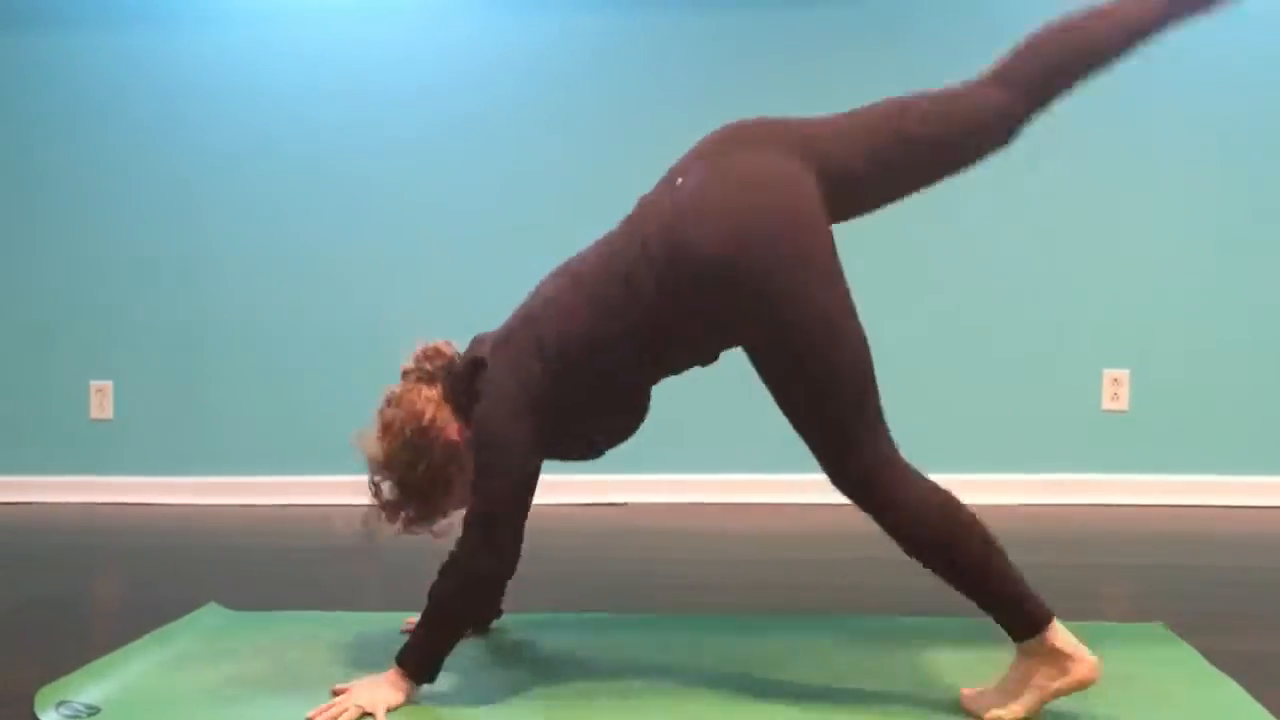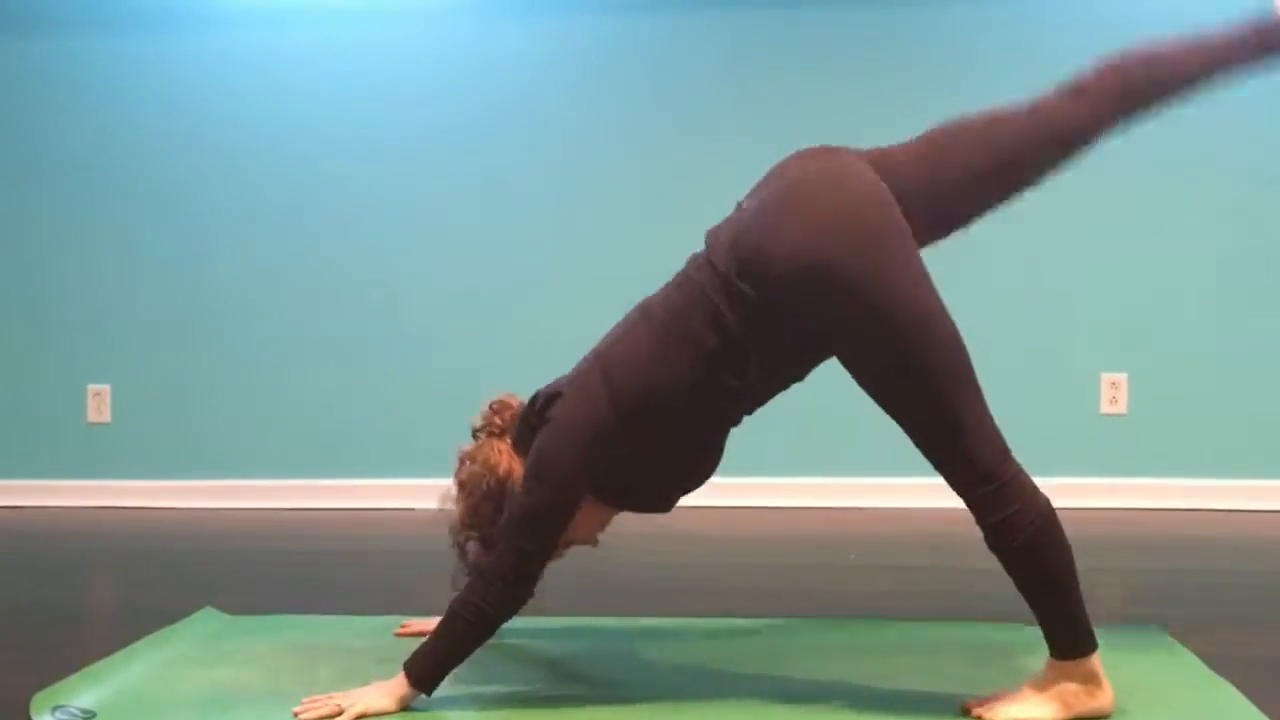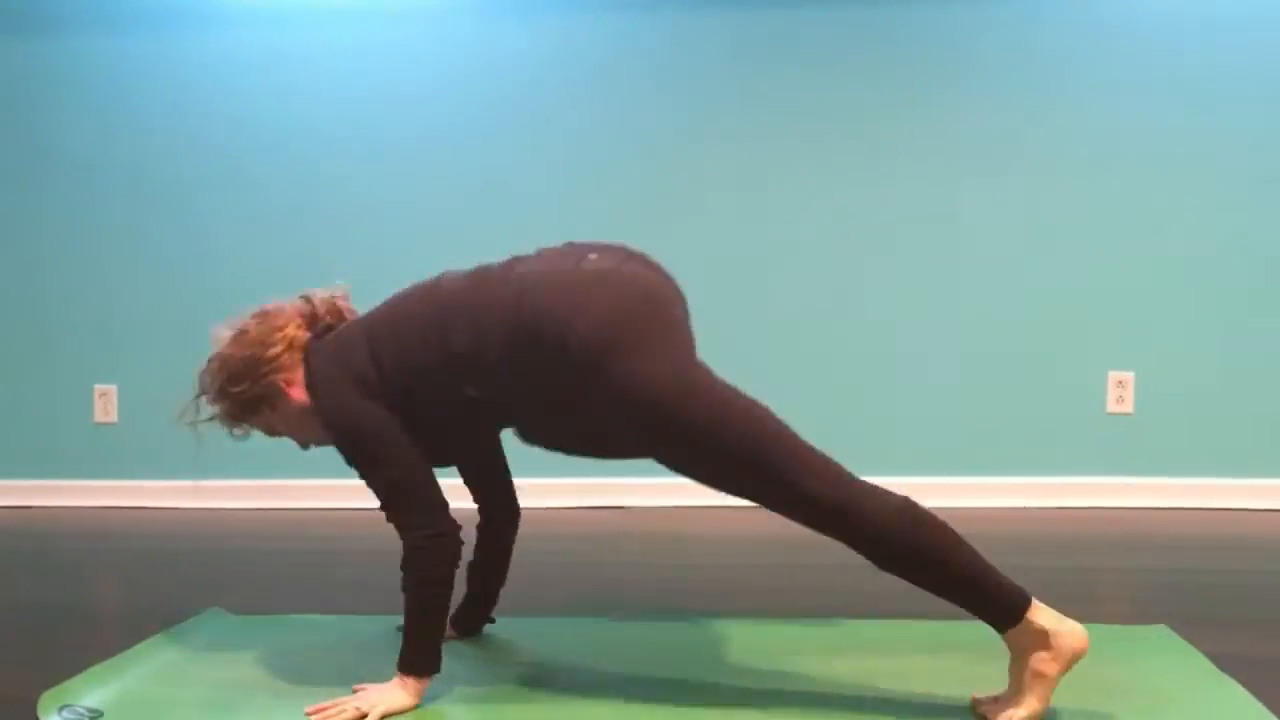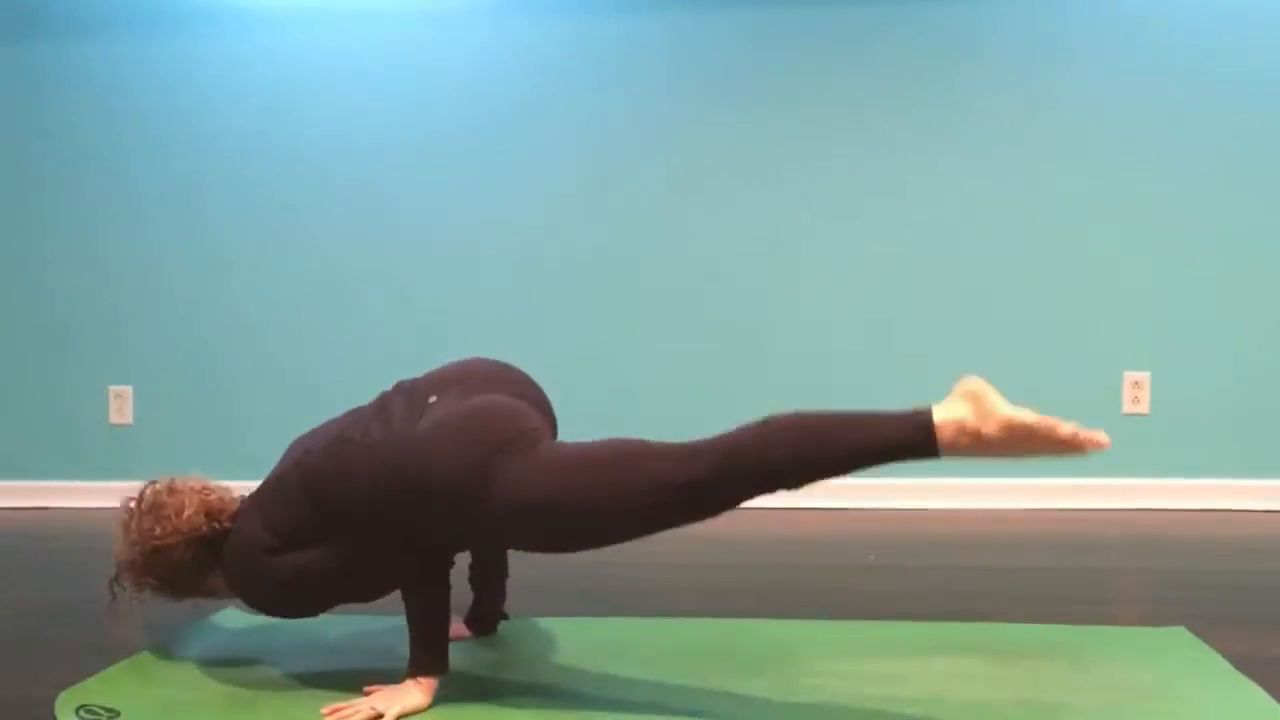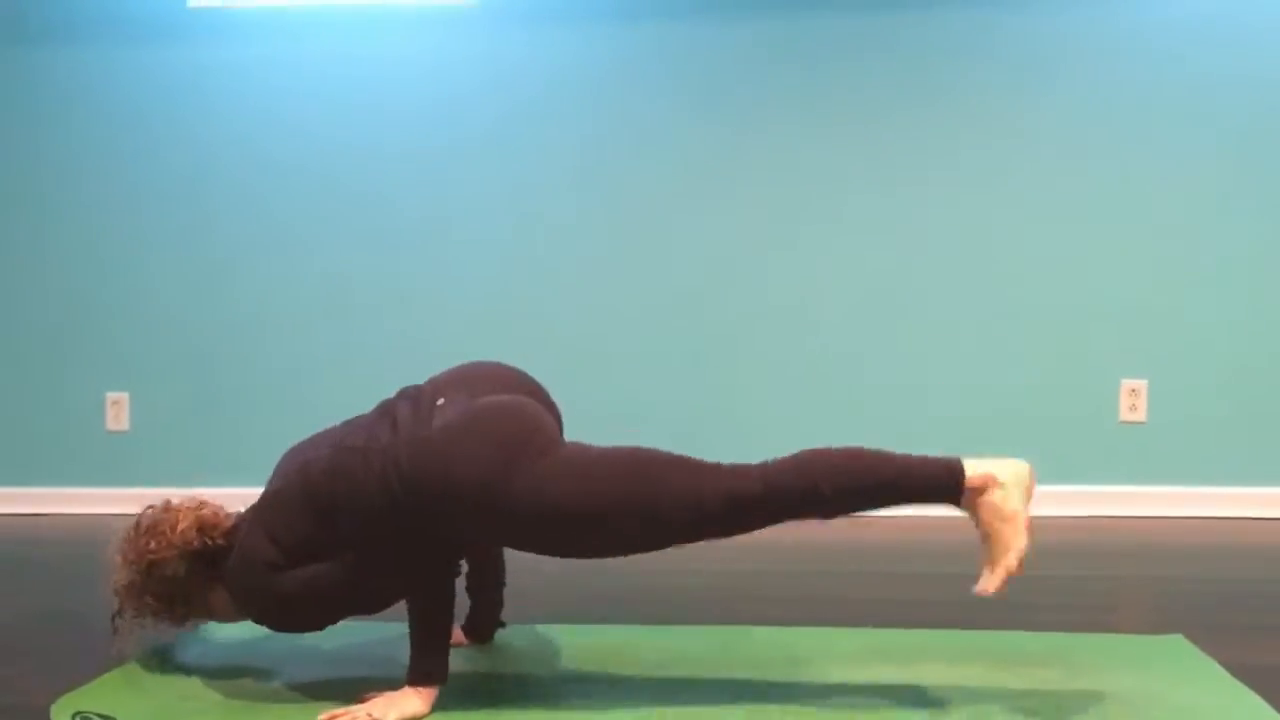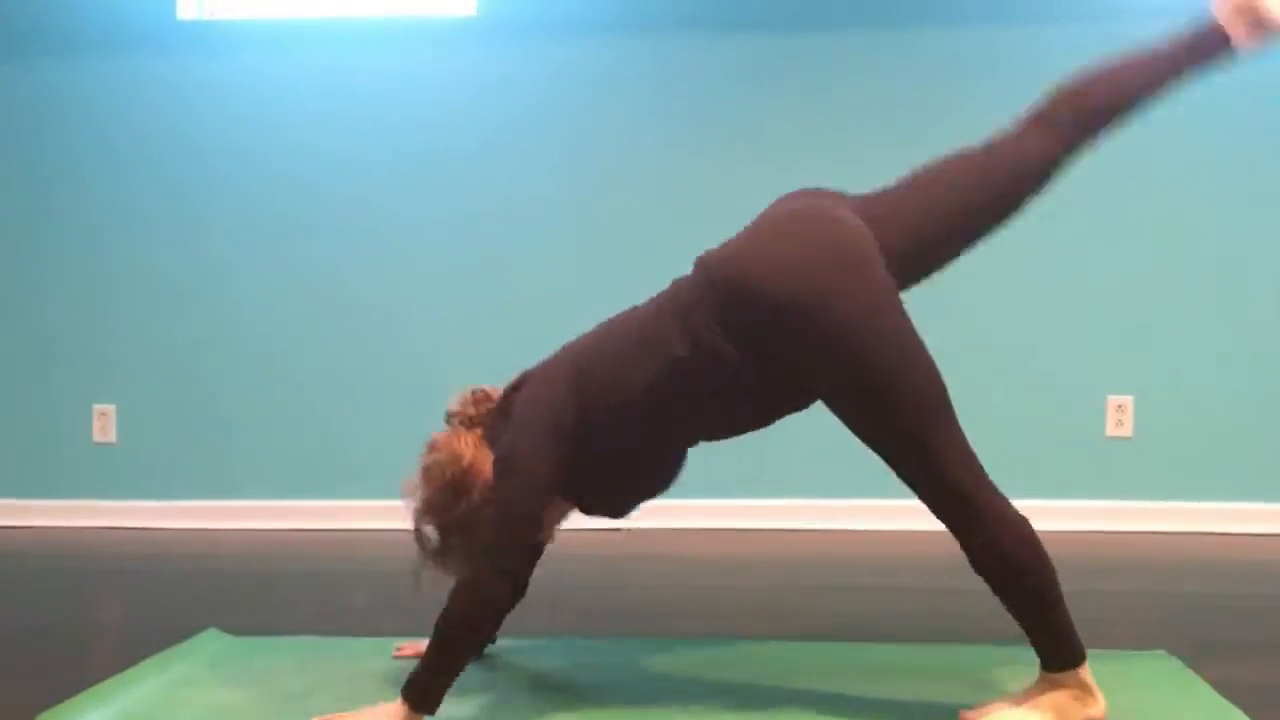
dt=0.4s
person 1, frame 1
left shoulder: (510, 406)
right shoulder: (501, 368)
left elbow: (486, 552)
right wrist: (476, 608)
left hip: (742, 240)
right hip: (752, 167)
left knee: (870, 472)
right knee: (998, 99)
person 1, frame 2
left shoulder: (567, 443)
right shoulder: (566, 422)
left elbow: (506, 576)
right elbow: (509, 566)
right wrist: (461, 620)
left hip: (814, 249)
right hip: (821, 197)
left knee: (976, 465)
right knee: (1060, 120)
person 1, frame 3
left shoulder: (347, 394)
right shoulder: (378, 359)
left elbow: (431, 530)
right elbow: (494, 492)
right wrist: (470, 618)
left hip: (599, 333)
right hip: (617, 280)
left knee: (819, 491)
left ankle: (1036, 630)
person 1, frame 4
left shoulder: (260, 569)
right shoulder: (279, 500)
left elbow: (412, 556)
right wrist: (481, 612)
left hip: (469, 466)
right hip: (487, 385)
left knee: (715, 471)
left ankle: (952, 422)
person 1, frame 5
left shoulder: (260, 579)
right shoulder: (275, 509)
left elbow: (411, 563)
right wrist: (478, 621)
left hip: (483, 467)
right hip: (487, 390)
left knee: (748, 492)
left ankle: (973, 483)
person 1, frame 6
left shoulder: (538, 441)
right shoulder: (533, 411)
left elbow: (491, 579)
right elbow: (505, 562)
left hip: (801, 294)
right hip: (810, 240)
left knee: (957, 491)
right knee: (1035, 144)
